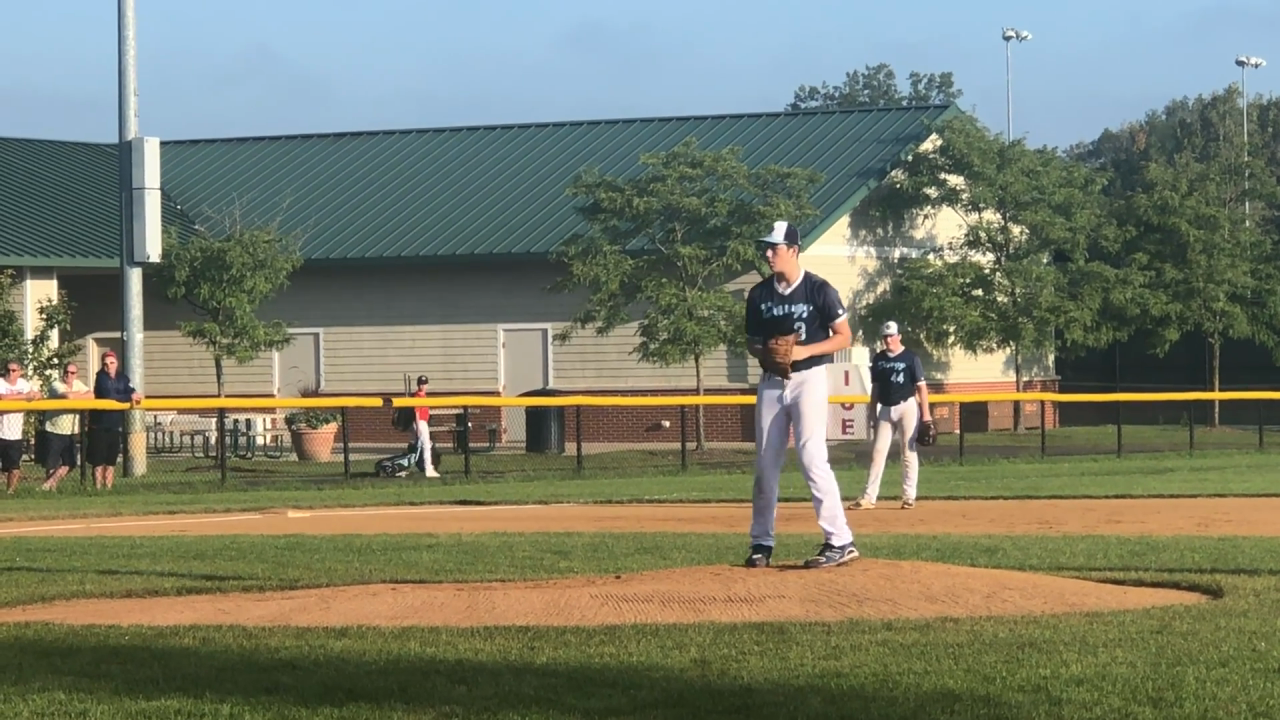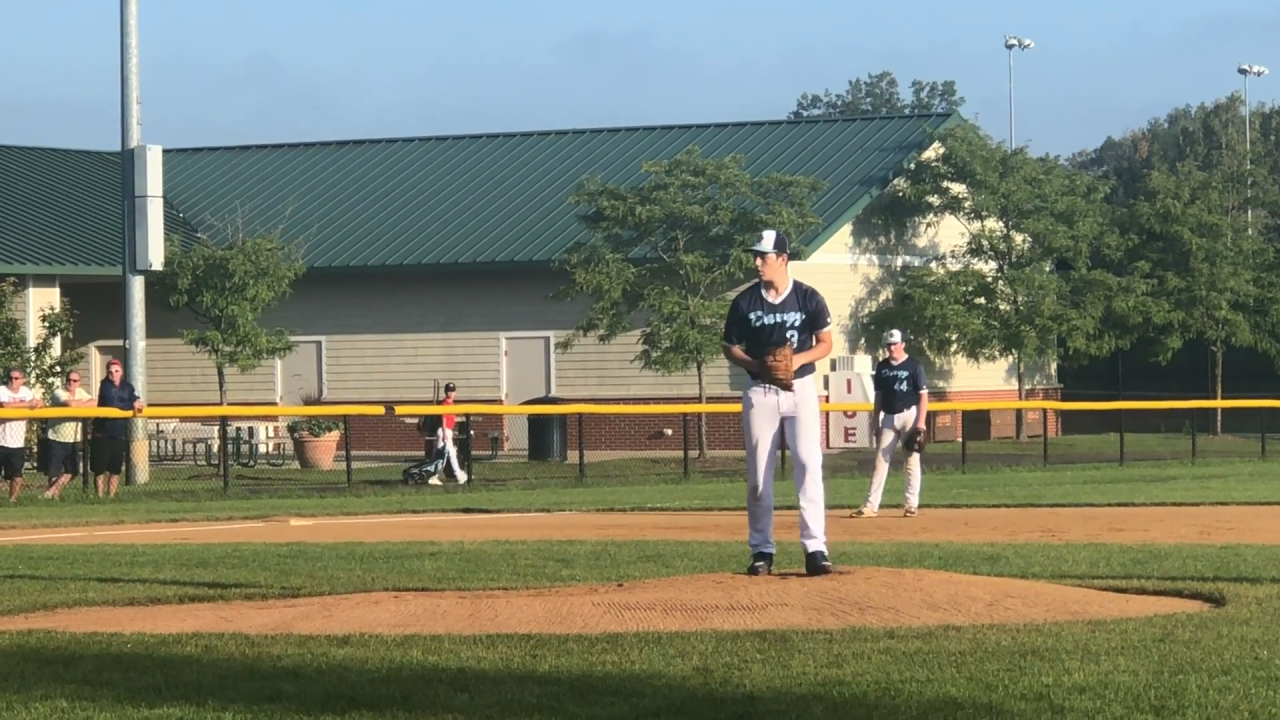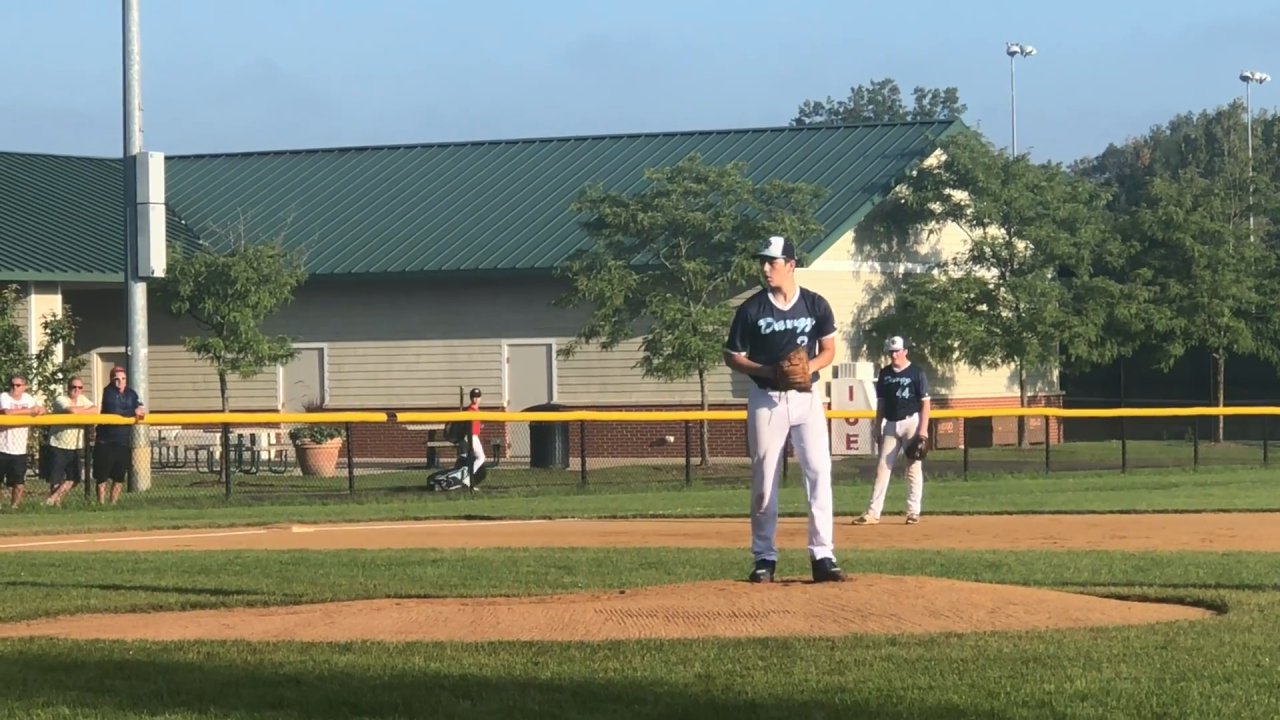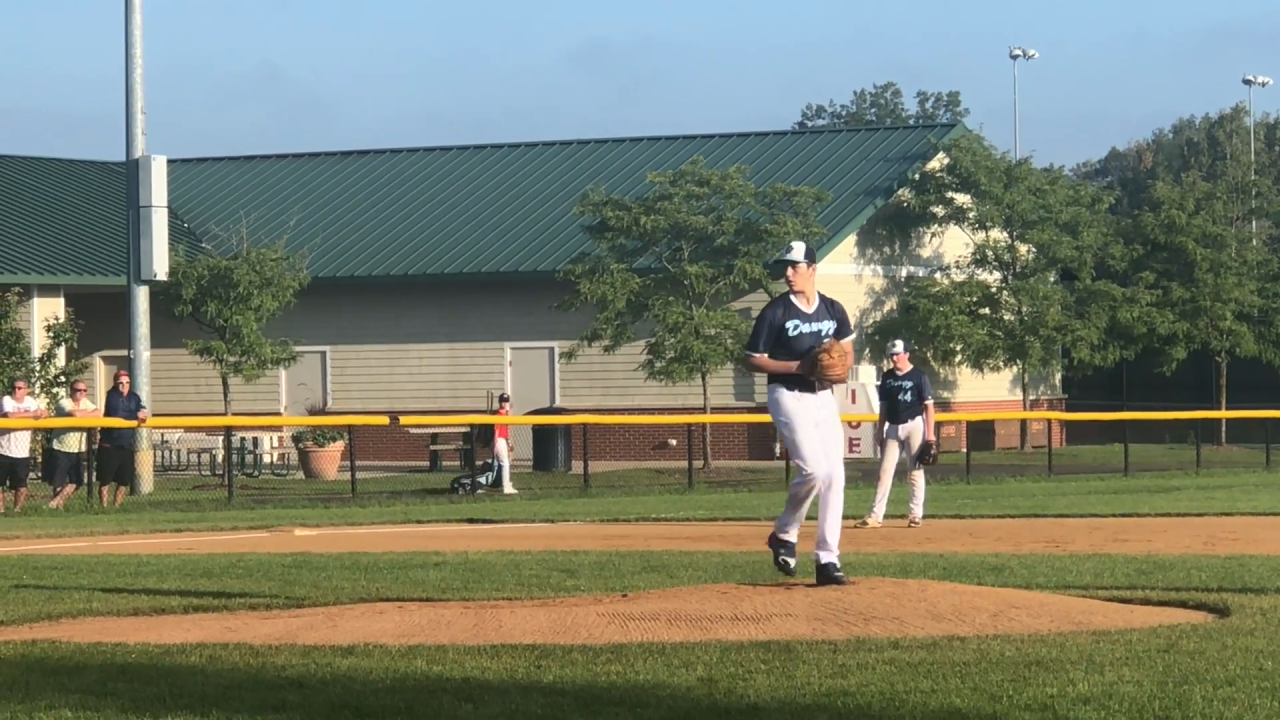
dt=0.3s
person 1, frame 1
left shoulder: (819, 290)
right shoulder: (758, 294)
left elbow: (844, 337)
right elbow: (752, 341)
left wrist: (804, 351)
right wrist: (764, 355)
left hip: (810, 380)
right hip: (771, 383)
left knee: (812, 459)
right knee: (766, 465)
left ankle: (840, 541)
right ankle: (762, 542)
person 1, frame 2
left shoulder: (808, 298)
right shoulder: (744, 302)
left elbow: (825, 344)
right elbow: (730, 348)
left wrist: (796, 360)
right wrist: (755, 364)
left hip: (799, 389)
right hip: (759, 392)
left knee: (808, 463)
right knee: (759, 473)
left ankle: (815, 547)
right ankle: (762, 549)
person 1, frame 3
left shoulder: (816, 304)
right shoulder: (751, 308)
left elbow: (828, 351)
right elbow: (732, 357)
left wrist: (809, 367)
right wrist: (766, 370)
left hip: (806, 397)
right hip: (766, 399)
left knee: (819, 472)
right knee: (765, 480)
left ankle: (822, 556)
right ankle: (764, 557)
person 1, frame 4
left shoulder: (833, 310)
right shoulder: (774, 311)
left elbow: (847, 355)
right elbow: (753, 360)
right wrist: (797, 366)
left hip: (823, 398)
right hip: (788, 396)
left knee: (834, 478)
right knee: (814, 471)
left ankle: (827, 560)
right ankle: (784, 535)
